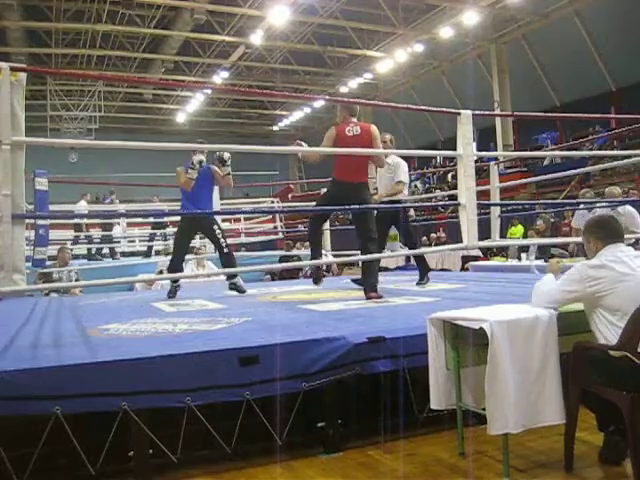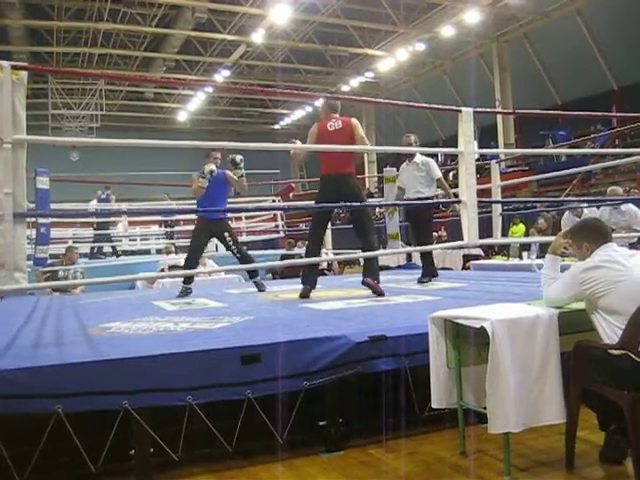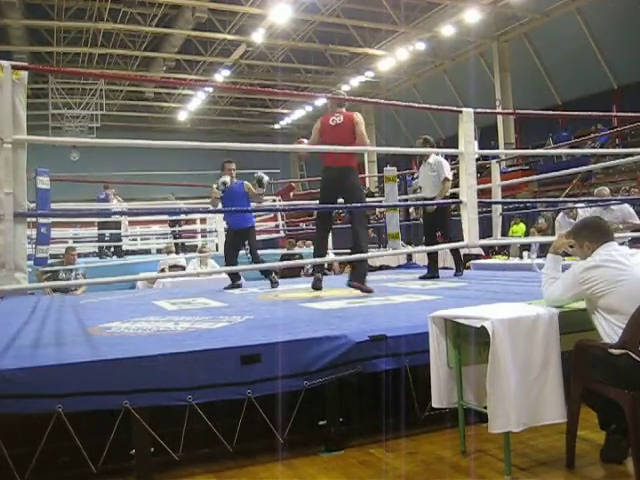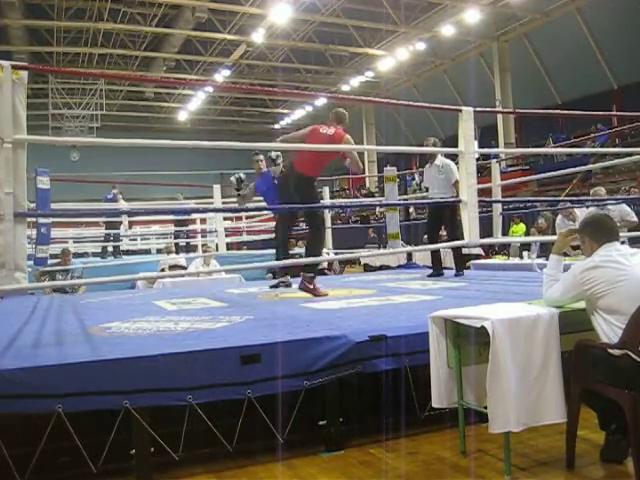
dt=0.5s
person 1, frame 1
left shoulder: (593, 269)
left elbow: (541, 300)
left wrist: (551, 274)
right wrist: (572, 286)
right knee: (587, 359)
left ankle: (617, 428)
person 1, frame 2
left shoulder: (589, 268)
left elbow: (550, 297)
left wrist: (552, 255)
left knee: (566, 365)
right knee: (587, 357)
left ankle: (618, 427)
person 1, frame 3
left shoulder: (590, 267)
left elbow: (551, 296)
left wrist: (553, 254)
left knee: (566, 364)
right knee: (588, 357)
left ankle: (619, 426)
person 1, frame 4
left shoulder: (591, 267)
left elbow: (551, 297)
left wrist: (556, 253)
left knee: (566, 365)
right knee: (586, 358)
left ankle: (619, 427)
person 2, frame 1
left shoulder: (335, 131)
right shoulder: (371, 130)
left elbow: (316, 158)
right elbow: (381, 162)
left wrist: (301, 150)
left hip: (338, 187)
right hip: (360, 189)
left knee: (316, 220)
right knee: (368, 239)
left ankle: (317, 265)
right ankle: (370, 288)
person 2, frame 2
left shoulder: (317, 128)
right shoulder: (352, 123)
left elbow: (301, 158)
right elbow: (365, 147)
left wrist: (294, 149)
right wrist: (351, 149)
left hip: (327, 183)
right hip: (348, 181)
left knee: (315, 235)
right knee: (366, 231)
left ankle: (308, 284)
right ankle: (371, 276)
person 2, frame 3
left shoulder: (321, 122)
right shoulder: (355, 118)
right elbow: (365, 145)
right wrist: (353, 144)
left hip: (329, 175)
right hip: (348, 174)
left knee: (323, 226)
right knee: (358, 224)
left ankle: (318, 271)
right ankle: (358, 277)
person 2, frame 4
left shoulder: (314, 129)
right shoulder: (345, 139)
left elbow: (285, 140)
right elbow: (358, 169)
left wrist: (279, 141)
right wrist: (348, 160)
left hip: (290, 174)
right hip: (306, 182)
right knee: (316, 228)
right ankle: (308, 279)
person 3, frame 1
left shoulder: (399, 163)
right shoulder: (380, 165)
left elbow: (399, 188)
left wrist: (380, 196)
left hip: (396, 206)
right hip: (383, 207)
left knee: (409, 241)
right knee: (376, 243)
left ankle: (424, 273)
person 3, frame 2
left shoulder: (427, 162)
right shoulder: (403, 167)
left elbow: (441, 182)
right elbow: (401, 190)
left wrist: (452, 200)
left hip: (425, 203)
right hip: (411, 205)
left knee: (425, 239)
right knee: (419, 240)
left ankle: (427, 273)
right ankle: (430, 269)
person 3, frame 3
left shoulder: (440, 162)
right shoulder: (422, 166)
left elbow: (446, 184)
left wrist: (436, 202)
left hip: (441, 203)
right hip: (428, 204)
left knee: (446, 236)
right knee: (429, 238)
left ankle: (459, 267)
right ankle: (432, 270)
person 3, frame 4
left shoulder: (447, 164)
right shoulder: (427, 168)
left elbow: (458, 186)
left wrist: (460, 207)
right wrist: (428, 208)
left hip: (448, 203)
right hip: (434, 204)
left knee: (453, 236)
right knee: (432, 236)
left ankle: (459, 268)
right ankle: (437, 268)
person 4, frame 1
left shoulder: (211, 169)
right shoulder: (182, 170)
left elbow: (227, 184)
right elbow: (186, 187)
left wrist: (225, 165)
right wrist: (193, 168)
left hip: (207, 216)
right hip: (188, 218)
left knee: (225, 248)
right knee: (179, 252)
left ankle: (233, 281)
right ankle: (174, 284)
person 4, frame 2
left shoulder: (225, 175)
right shoulder: (199, 176)
left elbow: (243, 187)
right elbow: (197, 193)
left wrist: (239, 169)
right wrist: (205, 177)
left hip: (221, 221)
right hip: (204, 221)
left knee: (239, 251)
right knee: (193, 253)
left ankle: (256, 279)
right ankle: (187, 286)
person 4, frame 3
left shoulder: (244, 185)
right shoulder: (218, 188)
left elbow: (259, 200)
right elbow: (214, 204)
left wrist: (261, 187)
right wrist: (218, 189)
left hip: (248, 228)
right hip: (233, 229)
left knee: (255, 258)
right knee: (229, 258)
left ankle: (271, 275)
right ankle: (236, 281)
person 4, frame 4
left shoulder: (273, 172)
right shoulder: (255, 186)
right elbow: (242, 202)
left wrist: (279, 164)
right wrist: (238, 189)
right ankle: (284, 278)
